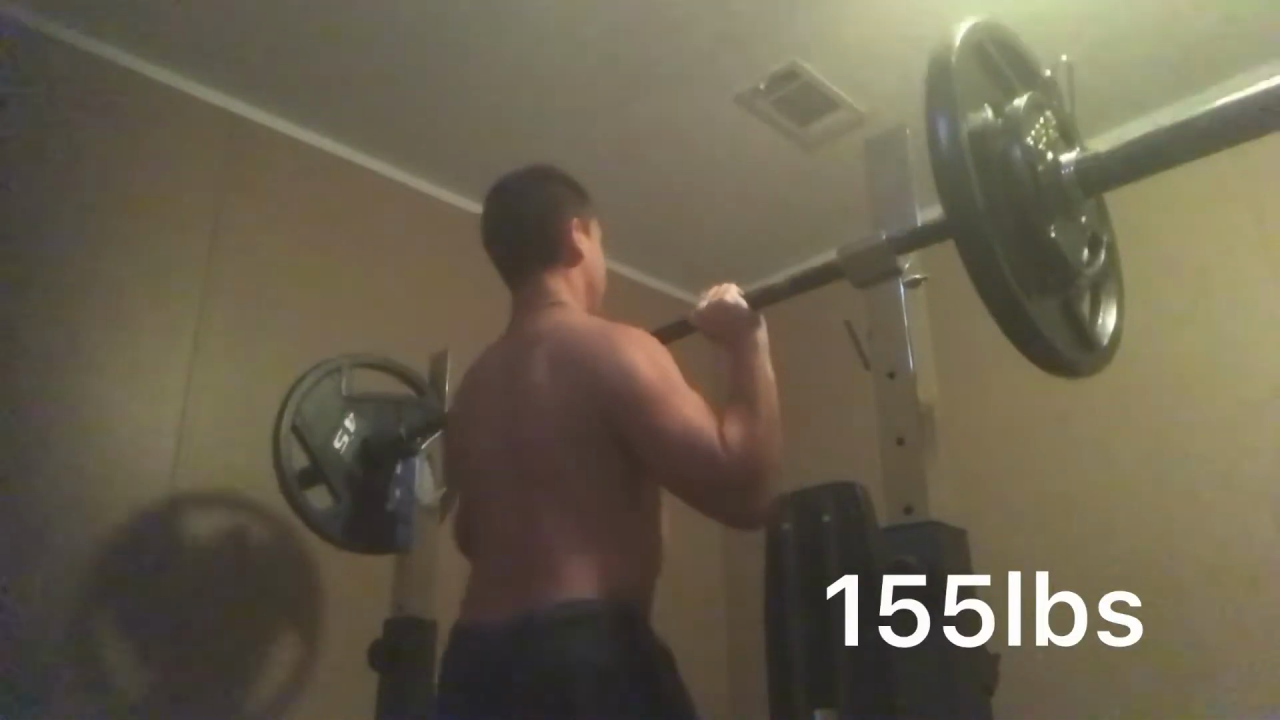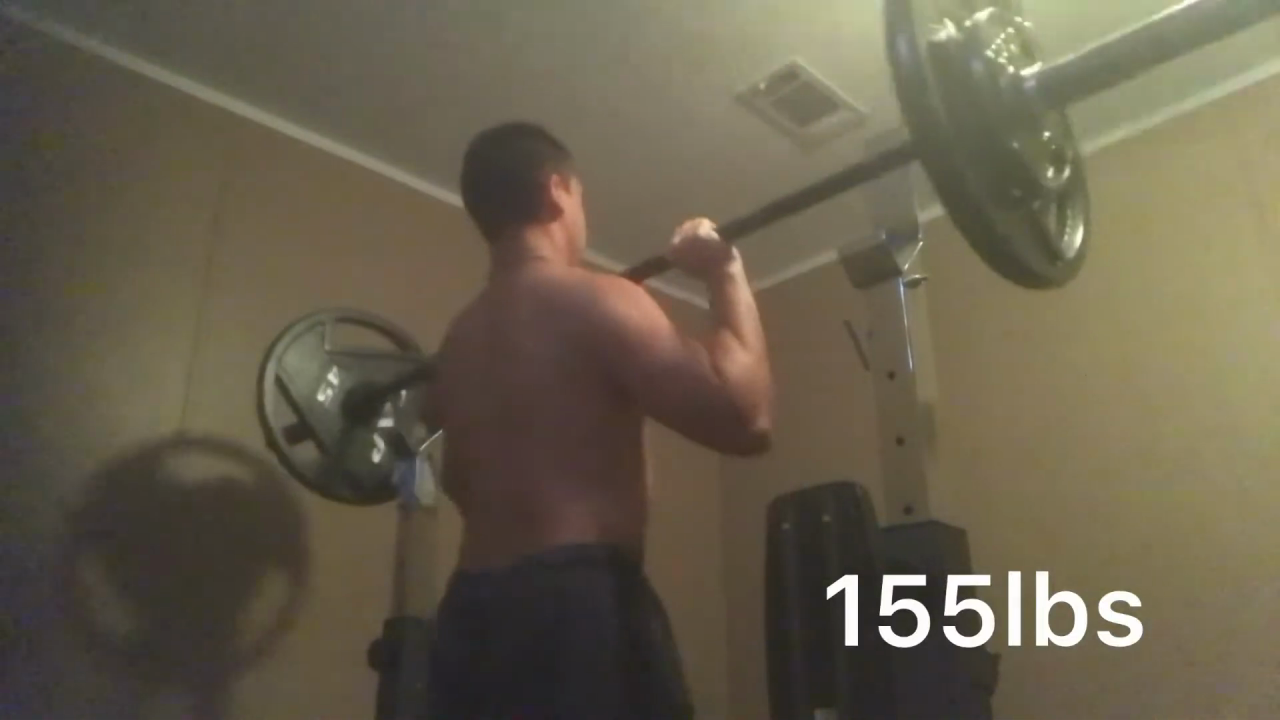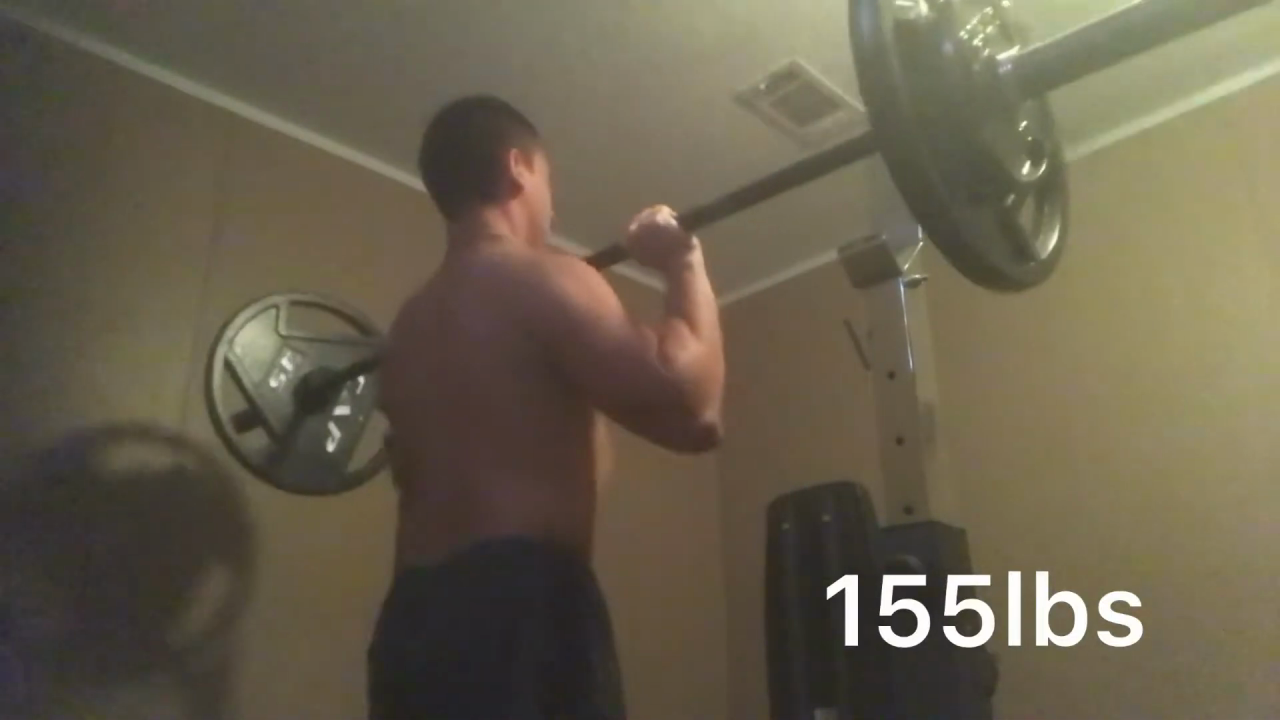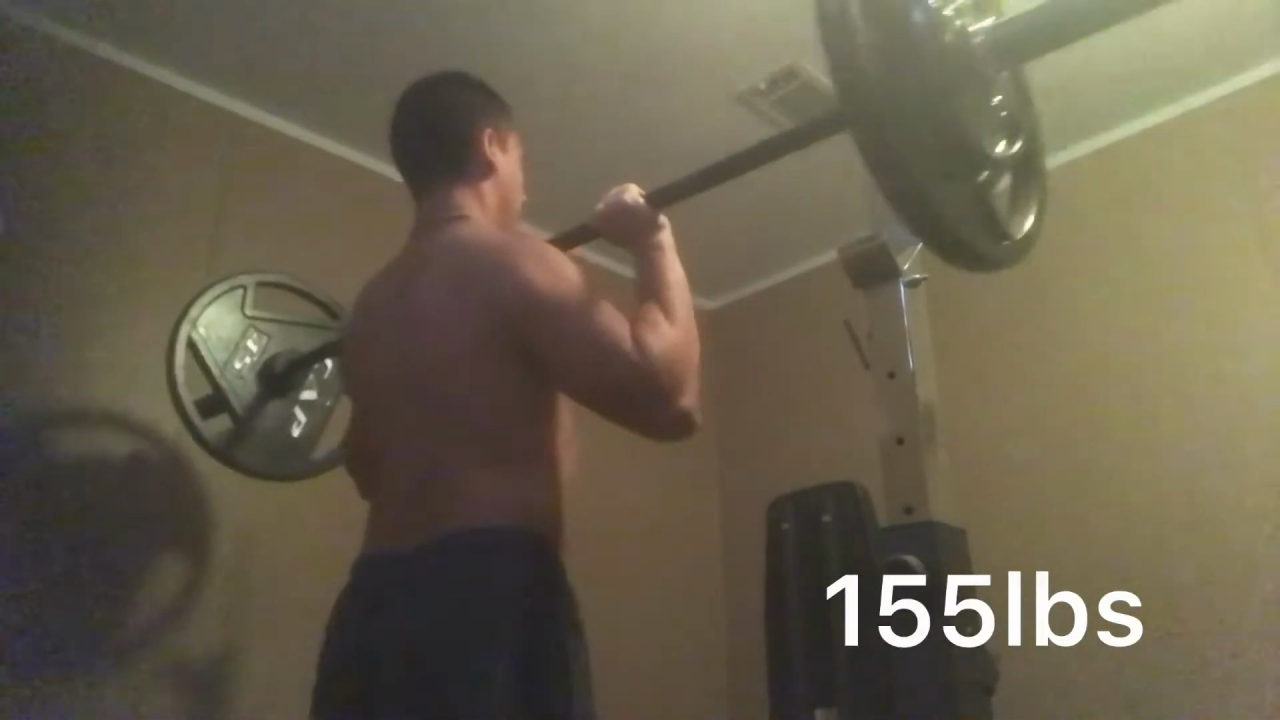
dt=0.5s
person 1, frame 1
left shoulder: (474, 385)
right shoulder: (609, 350)
right elbow: (743, 493)
right wrist: (747, 340)
left hip: (477, 664)
right hip: (583, 658)
person 1, frame 2
left shoulder: (459, 340)
right shoulder: (592, 300)
right elbow: (743, 418)
right wrist: (726, 275)
left hip: (472, 614)
right hip: (575, 607)
person 1, frame 3
left shoulder: (412, 319)
right shoulder: (541, 279)
right elbow: (690, 413)
right wrist: (683, 264)
left hip: (417, 613)
right hip: (517, 607)
person 1, frame 4
left shoulder: (374, 302)
right shoulder: (510, 262)
right elbow: (668, 399)
right wrist: (653, 242)
left hip: (376, 604)
right hip: (482, 600)
